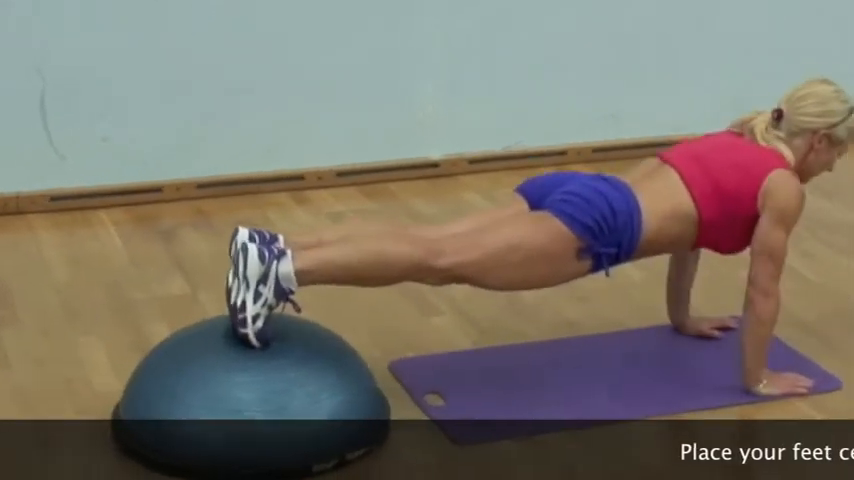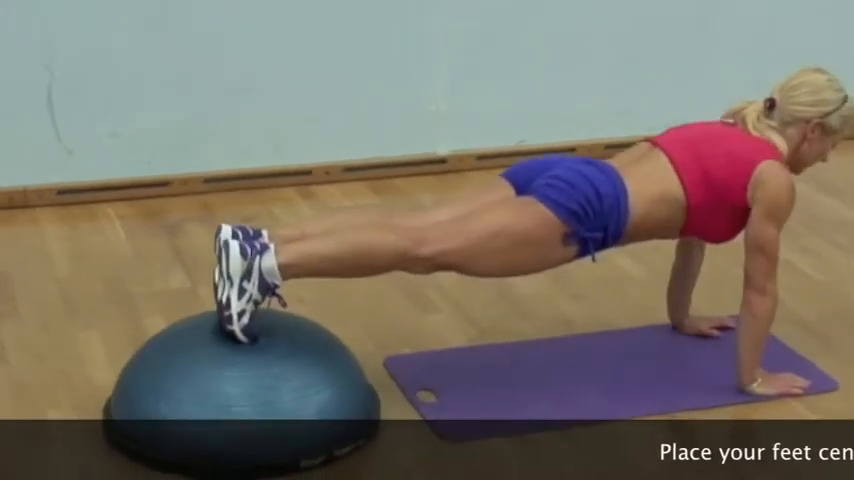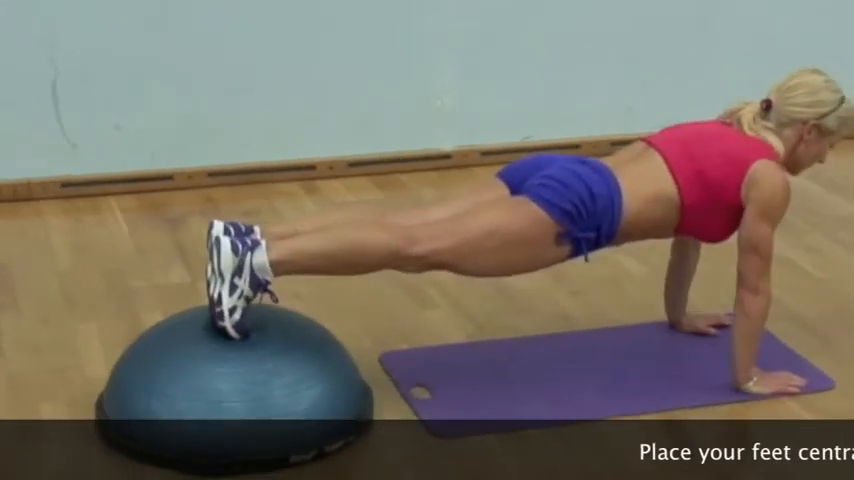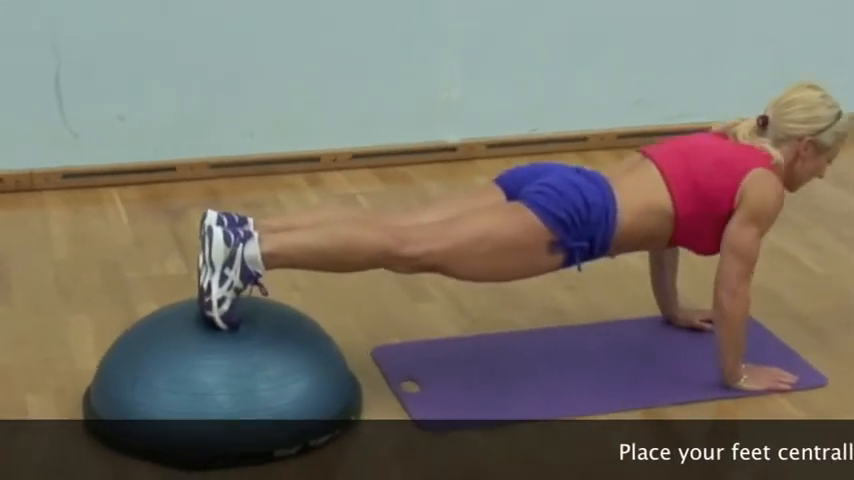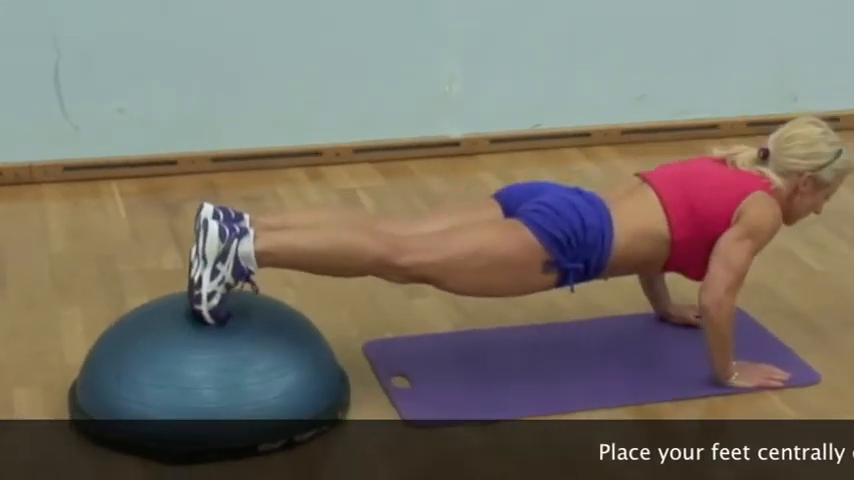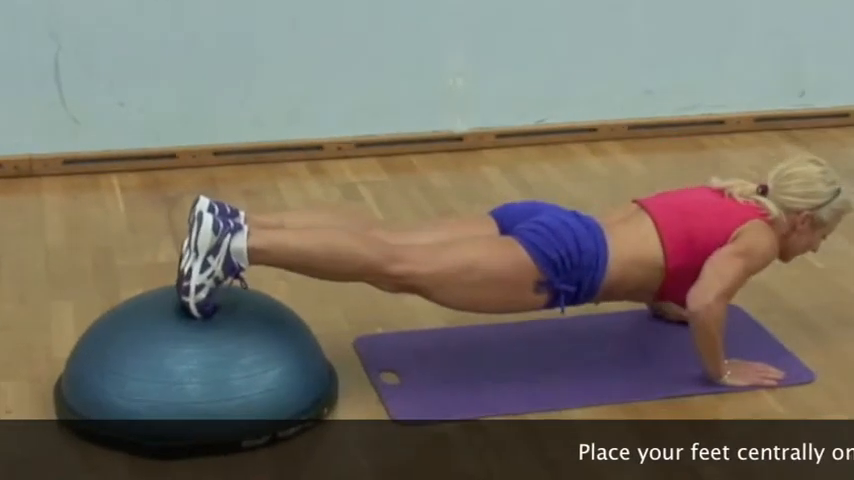
dt=0.2s
person 1, frame 1
left shoulder: (732, 142)
right shoulder: (784, 187)
left elbow: (681, 221)
right elbow: (761, 294)
left wrist: (681, 319)
right wrist: (757, 378)
left hip: (573, 191)
right hip: (598, 224)
left knee: (426, 242)
right knee: (443, 261)
left ankle: (274, 247)
right ankle: (284, 271)
person 1, frame 2
left shoulder: (728, 135)
right shoulder: (774, 180)
left elbow: (691, 224)
right elbow: (760, 290)
left wrist: (681, 318)
right wrist: (752, 379)
left hip: (561, 174)
right hip: (584, 207)
left knee: (412, 229)
right knee: (428, 249)
left ankle: (258, 244)
right ankle: (267, 266)
person 1, frame 3
left shoulder: (725, 135)
right shoulder: (769, 179)
left elbow: (687, 223)
right elbow: (752, 289)
left wrist: (678, 316)
right wrist: (747, 376)
left hip: (556, 174)
right hip: (577, 207)
left knee: (405, 229)
right knee: (420, 250)
left ankle: (250, 240)
right ankle: (259, 261)
person 1, frame 4
left shoulder: (722, 146)
right shoulder: (765, 187)
left elbow: (666, 221)
right elbow: (732, 291)
left wrist: (671, 311)
right wrist: (736, 372)
left hip: (550, 182)
right hip: (572, 217)
left knee: (396, 227)
right knee: (413, 250)
left ankle: (241, 231)
right ankle: (251, 253)
person 1, frame 5
left shoulder: (722, 170)
right shoulder: (763, 210)
right elbow: (716, 298)
left wrist: (665, 308)
right wrist: (728, 370)
left hip: (547, 202)
right hip: (567, 237)
left knee: (393, 235)
right knee: (406, 259)
left ankle: (236, 225)
right ankle: (245, 248)
person 1, frame 6
left shoulder: (722, 197)
right shoulder: (760, 236)
right elbow: (703, 305)
left wrist: (658, 302)
right wrist: (720, 369)
left hip: (542, 222)
right hip: (562, 259)
left knee: (384, 242)
right knee: (398, 268)
left ankle: (231, 221)
right ankle: (237, 243)
